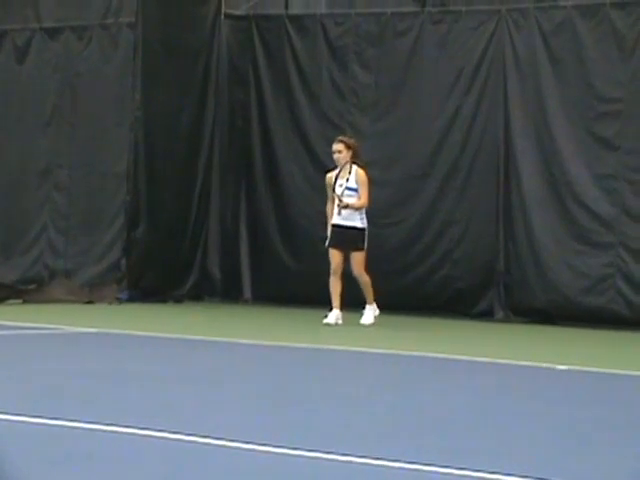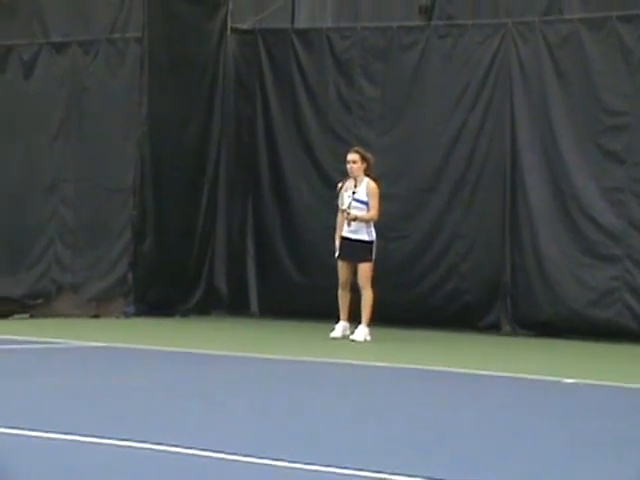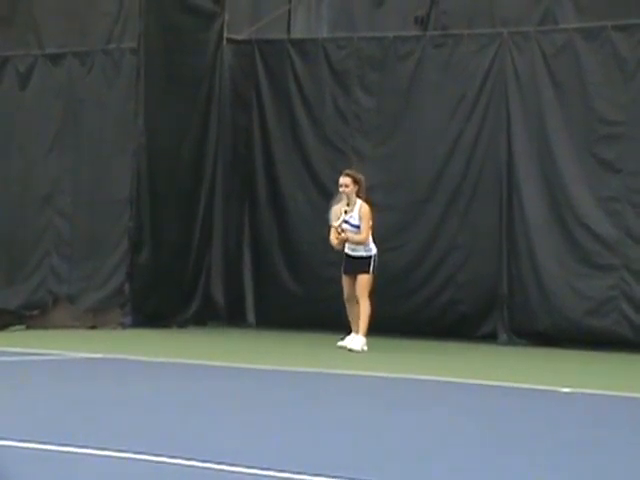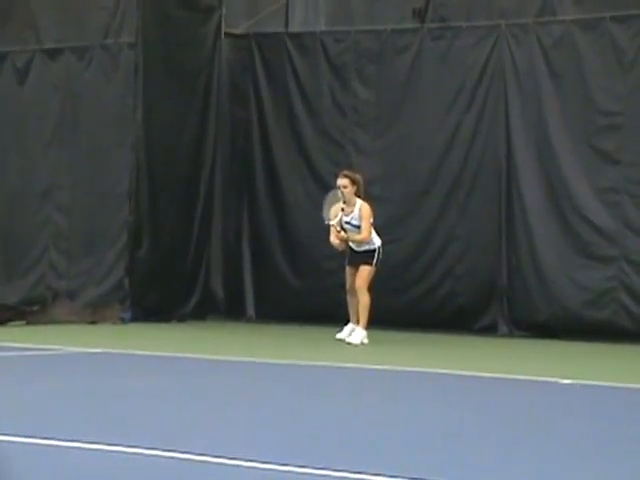
dt=0.7s
person 1, frame 1
left shoulder: (359, 174)
right shoulder: (331, 177)
left elbow: (364, 202)
left wrist: (347, 204)
right wrist: (329, 226)
left hip: (356, 228)
right hip: (337, 227)
left knee: (358, 272)
right knee: (334, 270)
left ankle: (371, 306)
right ankle: (335, 312)
person 1, frame 2
left shoulder: (370, 186)
right shoulder: (342, 186)
left elbow: (374, 215)
left wrist: (356, 216)
right wrist: (337, 238)
left hip: (365, 241)
right hip: (347, 240)
left knee: (364, 285)
right knee: (343, 283)
left ankle: (364, 328)
right ankle: (343, 323)
person 1, frame 3
left shoulder: (363, 208)
left elbow: (364, 238)
right elbow: (333, 235)
left wrist: (347, 238)
right wrist: (336, 242)
left hip: (366, 256)
right hip: (349, 256)
left knee: (361, 295)
right knee: (348, 297)
left ankle: (361, 338)
right ankle: (354, 333)
person 1, frame 4
left shoulder: (363, 208)
right shoulder: (337, 208)
left elbow: (365, 237)
right elbow: (333, 236)
left wrist: (347, 237)
right wrist: (337, 242)
left hip: (370, 250)
right hip: (353, 250)
left knee: (360, 286)
right knee: (350, 288)
left ankle: (362, 331)
right ankle: (352, 325)
